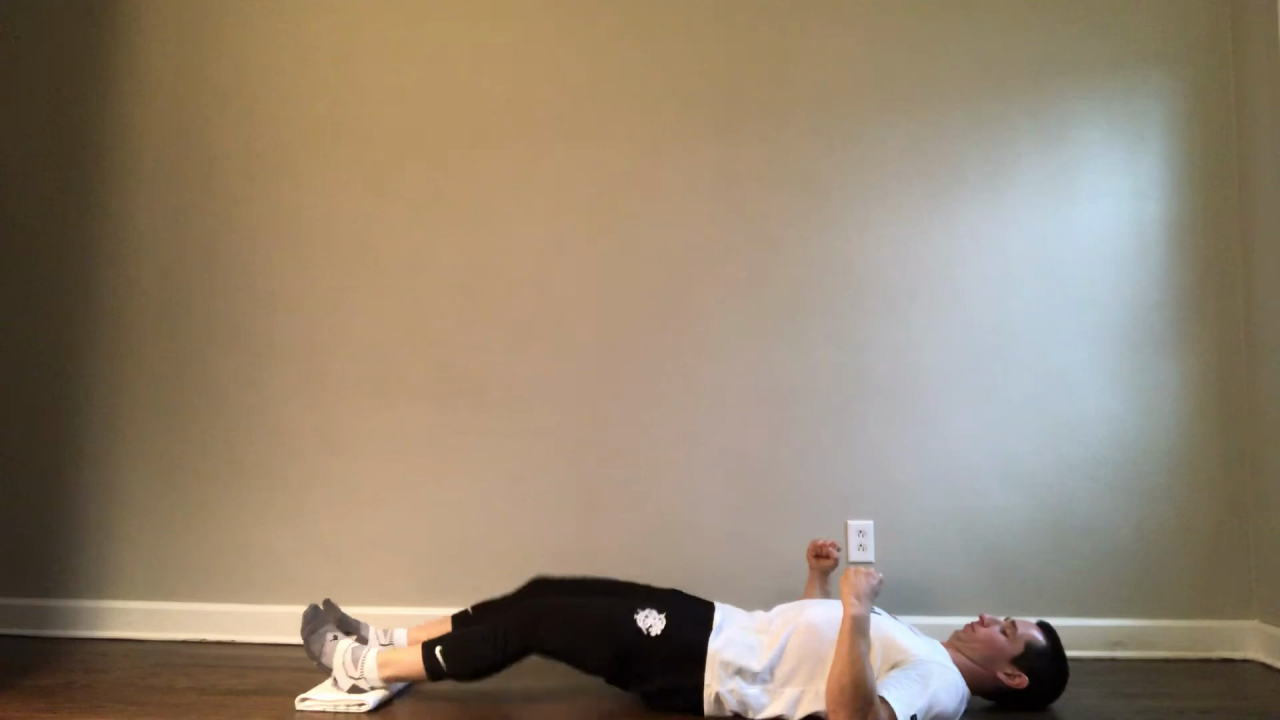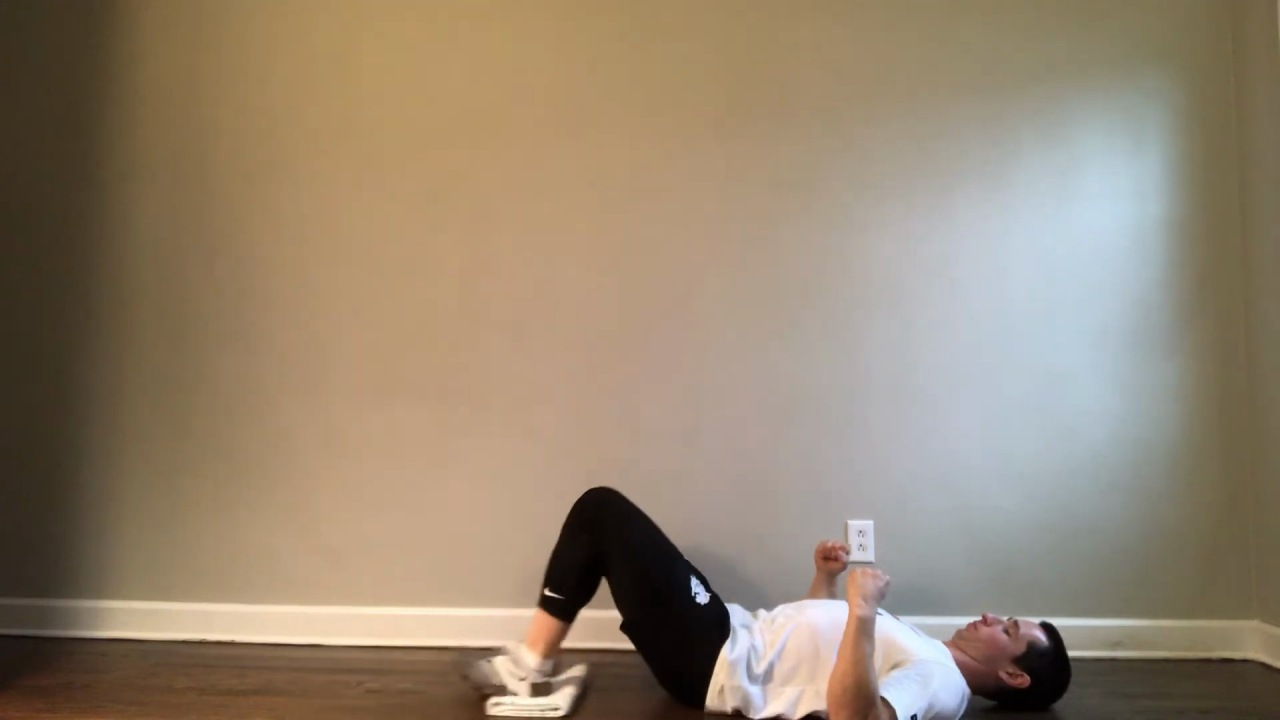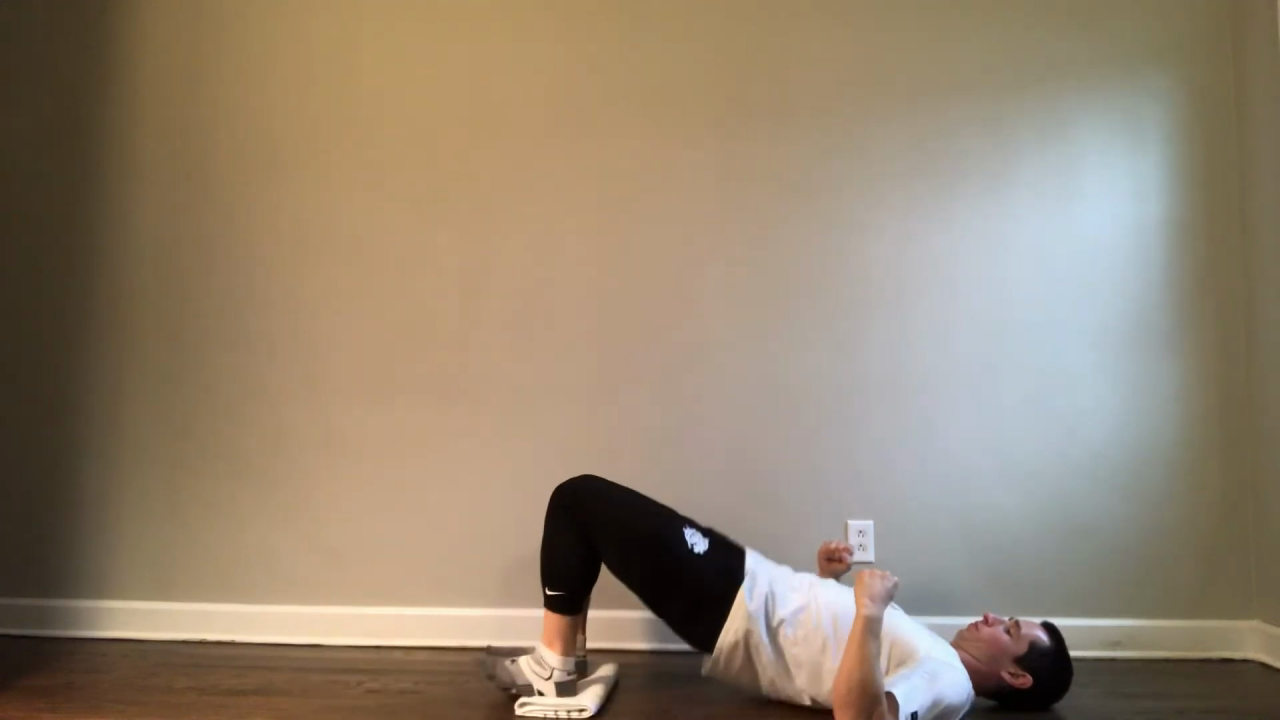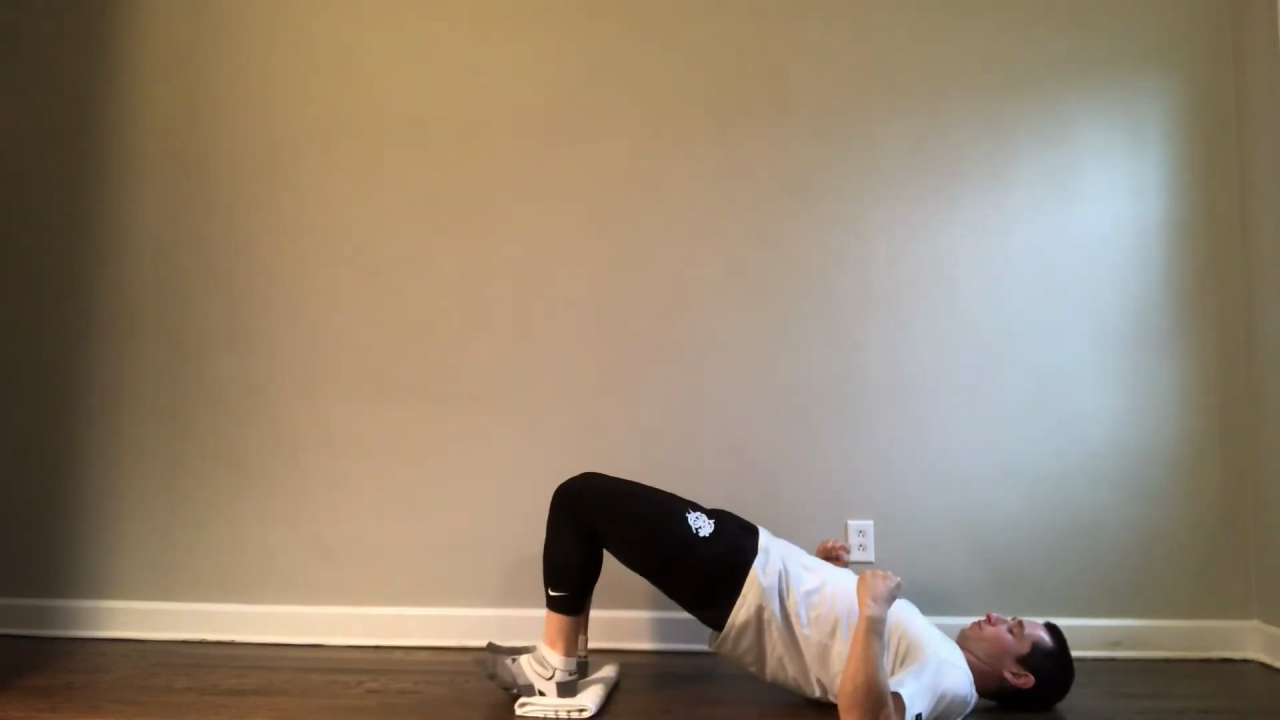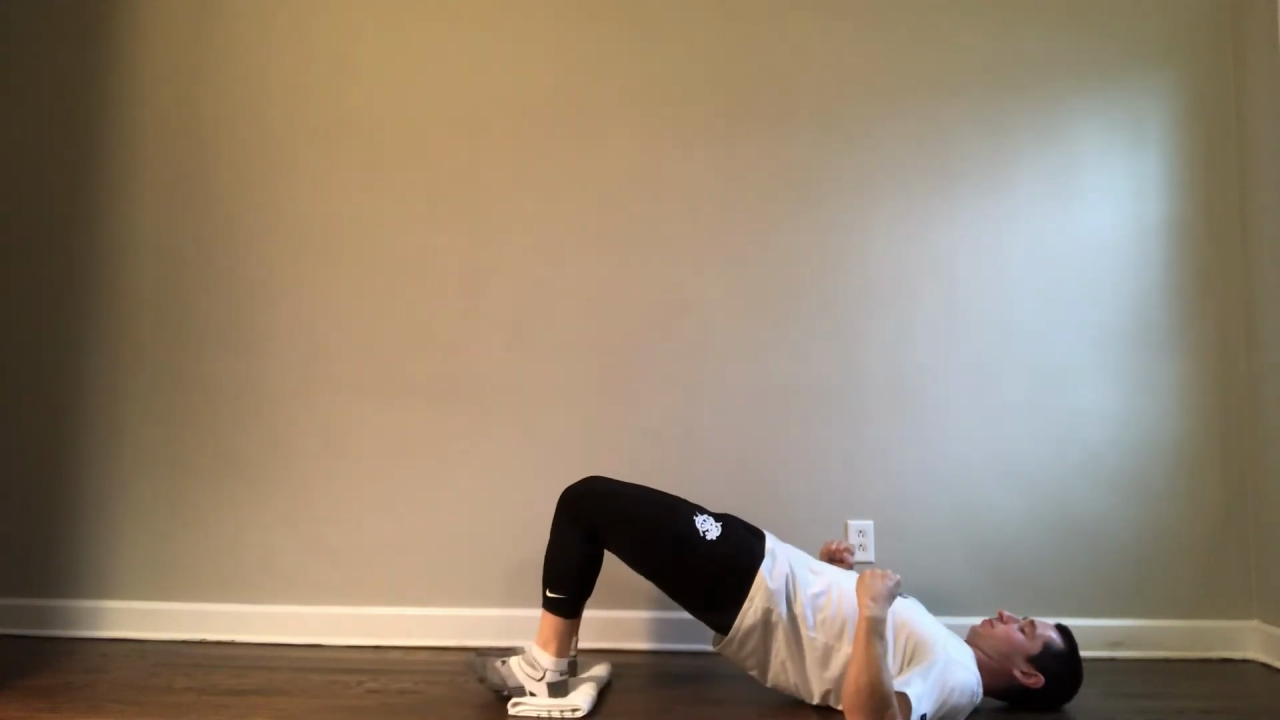
dt=0.7s
person 1, frame 1
right shoulder: (925, 653)
left wrist: (855, 610)
right wrist: (820, 578)
right hip: (715, 626)
left knee: (533, 624)
right knee: (543, 599)
right ankle: (388, 645)
person 1, frame 2
right shoulder: (927, 655)
left wrist: (862, 612)
right wrist: (827, 580)
left hip: (715, 665)
right hip: (731, 636)
left knee: (601, 509)
right knee: (603, 513)
left ankle: (533, 664)
right ankle: (534, 662)
person 1, frame 3
right shoulder: (934, 659)
left wrist: (868, 610)
right wrist: (830, 580)
left hip: (736, 604)
right hip: (747, 586)
left knee: (578, 499)
right knee: (585, 499)
left ankle: (553, 669)
right ankle: (555, 663)
person 1, frame 4
right shoulder: (939, 658)
left wrist: (873, 613)
right wrist: (834, 575)
left hip: (743, 577)
right hip: (752, 566)
left knee: (579, 497)
right knee: (587, 497)
left ankle: (555, 669)
right ankle: (561, 662)
person 1, frame 5
right shoulder: (945, 654)
left wrist: (872, 611)
right wrist: (838, 576)
left hip: (754, 586)
right hip: (760, 570)
left knee: (588, 502)
right knee: (591, 500)
left ankle: (547, 667)
right ankle: (548, 664)
